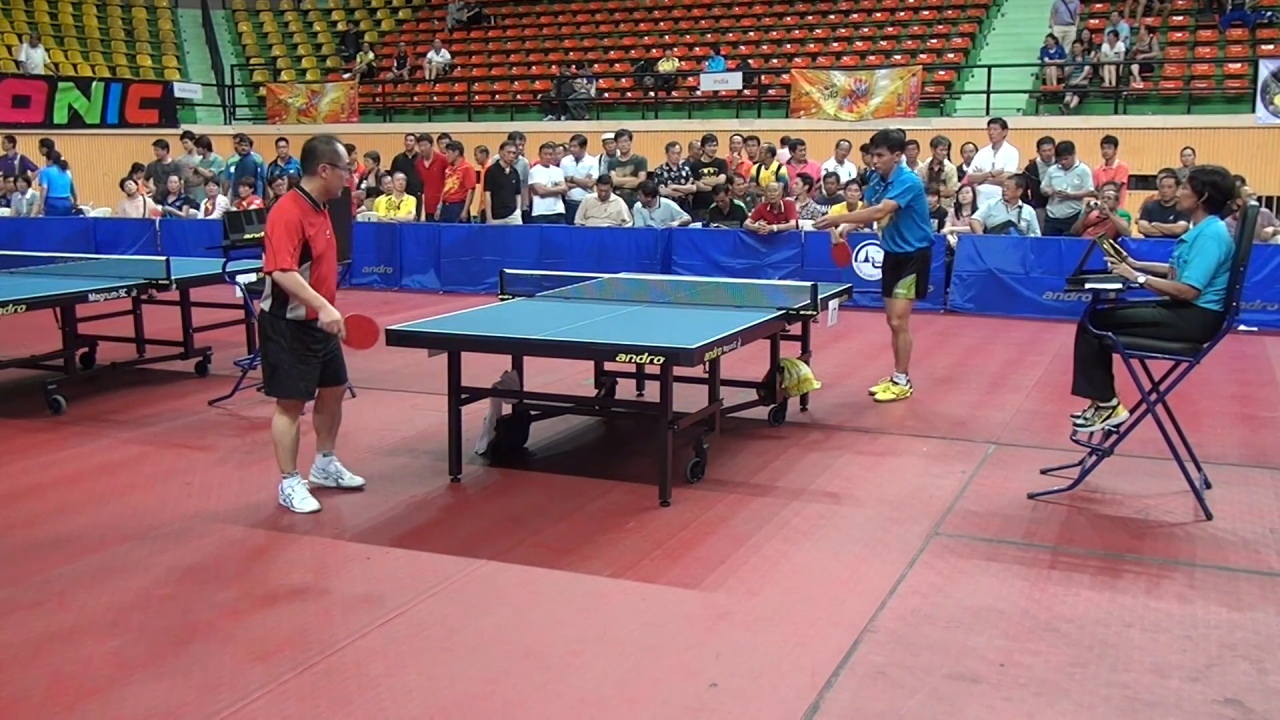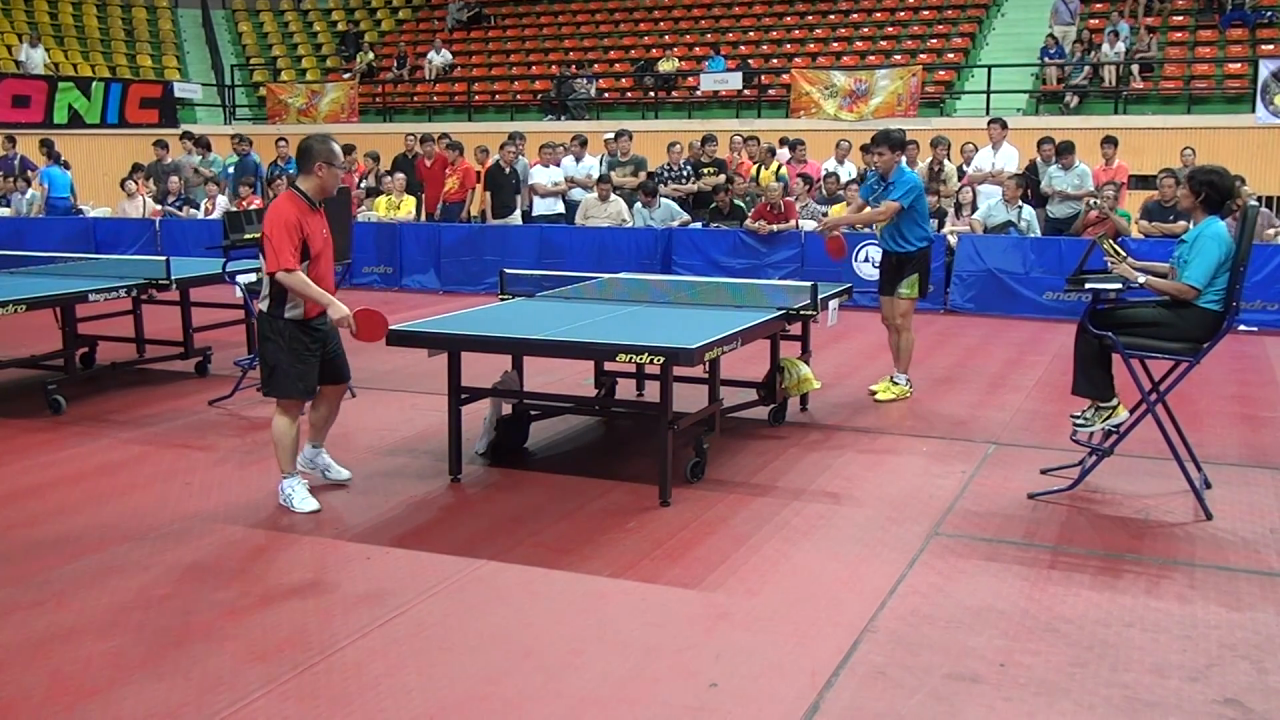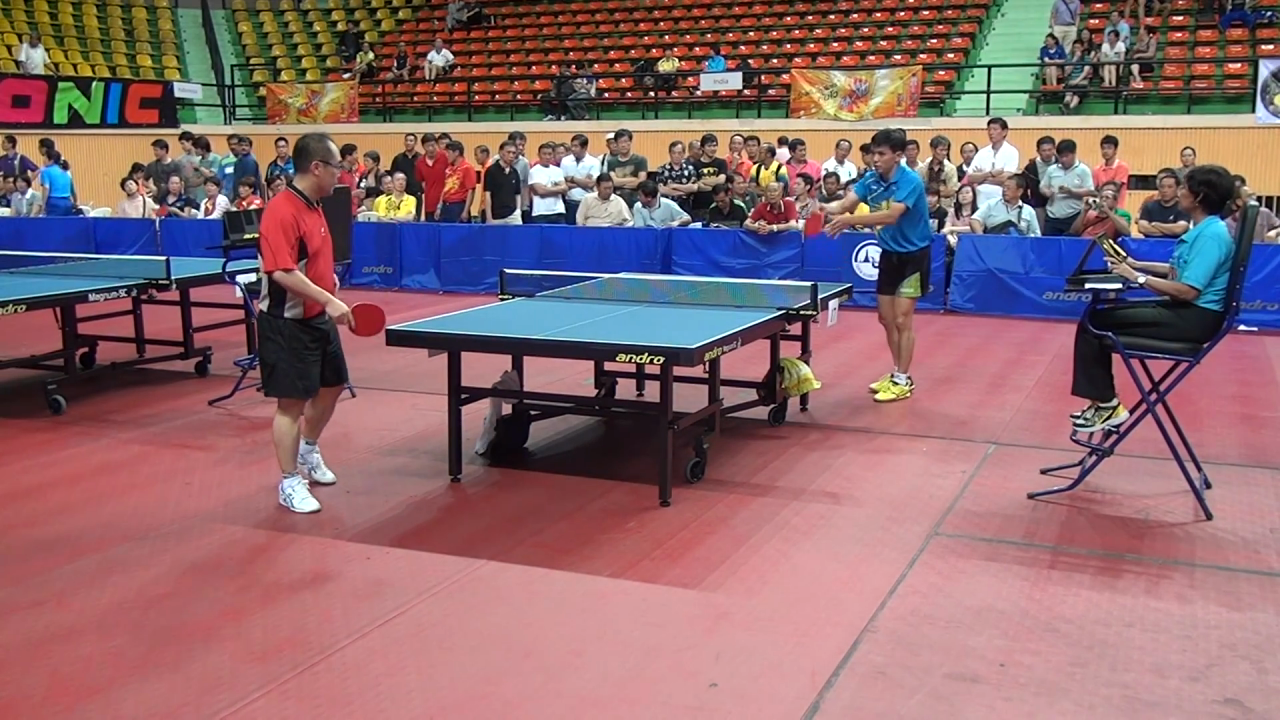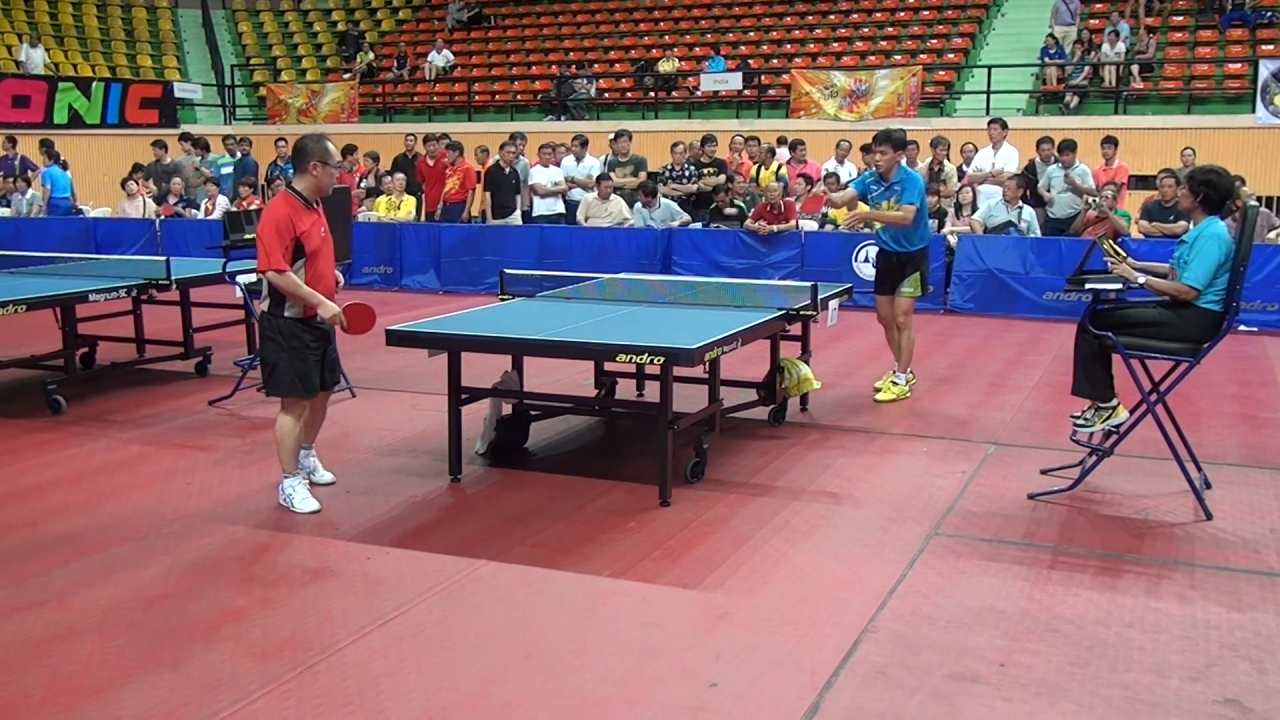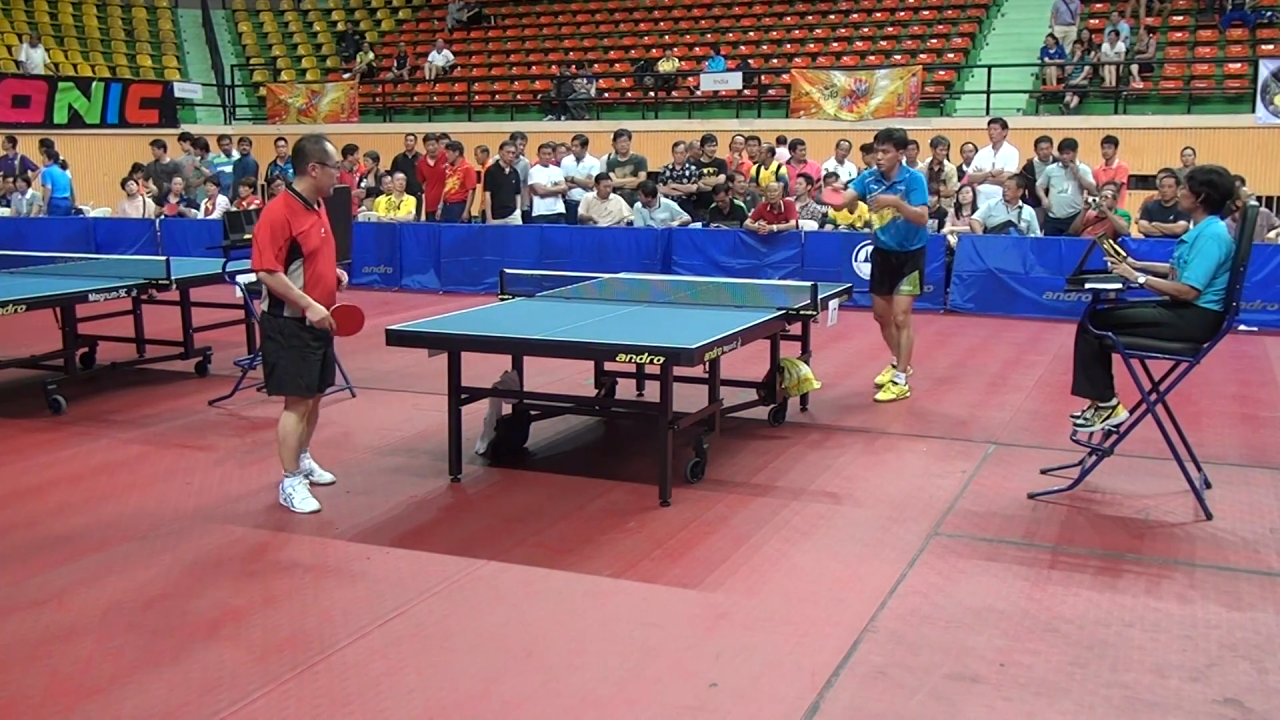
dt=0.1s
person 1, frame 1
left shoulder: (320, 206)
right shoulder: (288, 212)
right elbow: (282, 273)
left wrist: (326, 308)
right wrist: (323, 308)
left hip: (320, 320)
right hip: (290, 324)
left knee: (334, 389)
right knee: (290, 404)
left ankle: (325, 465)
right ankle: (290, 483)
person 1, frame 2
left shoulder: (315, 206)
right shoulder: (284, 212)
right elbow: (285, 273)
left wrist: (329, 306)
right wrist: (332, 303)
left hip: (319, 320)
right hip: (287, 324)
left knee: (335, 385)
right knee: (291, 404)
left ankle: (314, 455)
right ankle: (290, 483)
person 1, frame 3
left shoulder: (312, 205)
right shoulder: (282, 211)
right elbow: (282, 272)
left wrist: (329, 275)
right wrist: (329, 301)
left hip: (318, 319)
right hip: (287, 324)
left knee: (331, 386)
right knee: (292, 404)
left ankle: (307, 452)
right ankle: (290, 483)
person 1, frame 4
left shoulder: (315, 205)
right shoulder: (280, 211)
right elbow: (275, 272)
left wrist: (332, 274)
right wrist: (320, 303)
left hip: (319, 320)
right hip: (289, 323)
left knee: (320, 395)
right knee: (295, 403)
left ankle: (305, 458)
right ankle: (291, 483)
person 1, frame 5
left shoulder: (317, 206)
right shoulder: (279, 212)
right elbow: (267, 271)
left wrist: (334, 272)
right wrist: (310, 305)
left hip: (317, 320)
right hip: (289, 323)
left knee: (313, 397)
right knee: (296, 402)
left ankle: (301, 460)
right ankle: (291, 483)
person 2, frame 1
left shoulder: (908, 181)
right shoulder: (878, 180)
left elbow: (880, 212)
right elbow: (867, 211)
left wrist: (838, 218)
right wrist: (845, 229)
left hip: (913, 256)
right hip: (893, 254)
left knee: (898, 321)
right knee: (894, 321)
left ankle: (902, 382)
right ankle: (898, 377)
person 2, frame 2
left shoulder: (909, 181)
right shoulder: (875, 180)
left elbow: (884, 214)
right elbow: (857, 207)
left wrist: (842, 220)
right wrist: (838, 221)
left hip: (913, 256)
right hip: (890, 255)
left knee: (901, 321)
right knee: (889, 320)
left ankle: (901, 382)
right ankle: (898, 375)
person 2, frame 3
left shoulder: (910, 181)
right shoulder: (871, 180)
left elbow: (891, 216)
right elbow: (847, 203)
left wrist: (849, 220)
right wrist: (829, 210)
left hip: (912, 255)
right hip: (889, 254)
left knee: (902, 320)
right knee: (886, 318)
left ankle: (901, 382)
right ankle: (899, 373)
person 2, frame 4
left shoulder: (912, 180)
right shoulder: (869, 179)
left elbow: (906, 219)
right elbow: (844, 198)
left wrist: (868, 215)
right wrist: (828, 197)
left hip: (912, 256)
right hip: (886, 254)
left knee: (902, 320)
right knee: (885, 317)
left ankle: (901, 382)
right ankle: (903, 369)
person 2, frame 5
left shoulder: (914, 180)
right shoulder: (868, 178)
left elbow: (922, 219)
right elbow: (845, 201)
left wrist: (896, 203)
left hip: (909, 255)
right hip: (882, 253)
left knee: (901, 319)
right knee: (881, 315)
left ankle: (901, 381)
right ankle: (898, 364)
person 3, frame 1
left shoulder: (1211, 235)
right shoulder: (1202, 230)
left elbow: (1188, 290)
left wrist: (1138, 277)
right wrist: (1137, 265)
left hip: (1194, 319)
right hip: (1182, 311)
left knee: (1094, 322)
right knee: (1098, 316)
left ankle: (1107, 404)
right ankle: (1105, 401)
person 3, frame 2
left shoulder: (1211, 235)
right shoulder: (1203, 230)
left elbow: (1188, 290)
left wrist: (1138, 277)
right wrist: (1138, 265)
left hip: (1194, 319)
right hip: (1182, 311)
left knee: (1094, 322)
right knee: (1098, 316)
left ankle: (1106, 404)
right ankle: (1104, 401)
person 3, frame 3
left shoulder: (1211, 235)
right shoulder: (1203, 230)
left elbow: (1188, 290)
left wrist: (1138, 277)
right wrist: (1138, 265)
left hip: (1194, 318)
right hip: (1183, 311)
left knee: (1094, 322)
right knee: (1098, 316)
left ankle: (1106, 404)
right ankle: (1105, 401)
person 3, frame 4
left shoulder: (1212, 236)
right shoulder: (1203, 230)
left elbow: (1188, 291)
left wrist: (1138, 278)
right wrist: (1138, 265)
left hip: (1194, 319)
right hip: (1182, 311)
left knee: (1094, 322)
right knee: (1098, 317)
left ankle: (1107, 404)
right ankle: (1104, 402)
person 3, frame 5
left shoulder: (1212, 235)
right shoulder: (1203, 230)
left elbow: (1188, 290)
left wrist: (1138, 277)
right wrist: (1137, 264)
left hip: (1194, 318)
right hip: (1183, 311)
left knee: (1094, 322)
right knee: (1098, 317)
left ankle: (1106, 404)
right ankle: (1104, 401)
